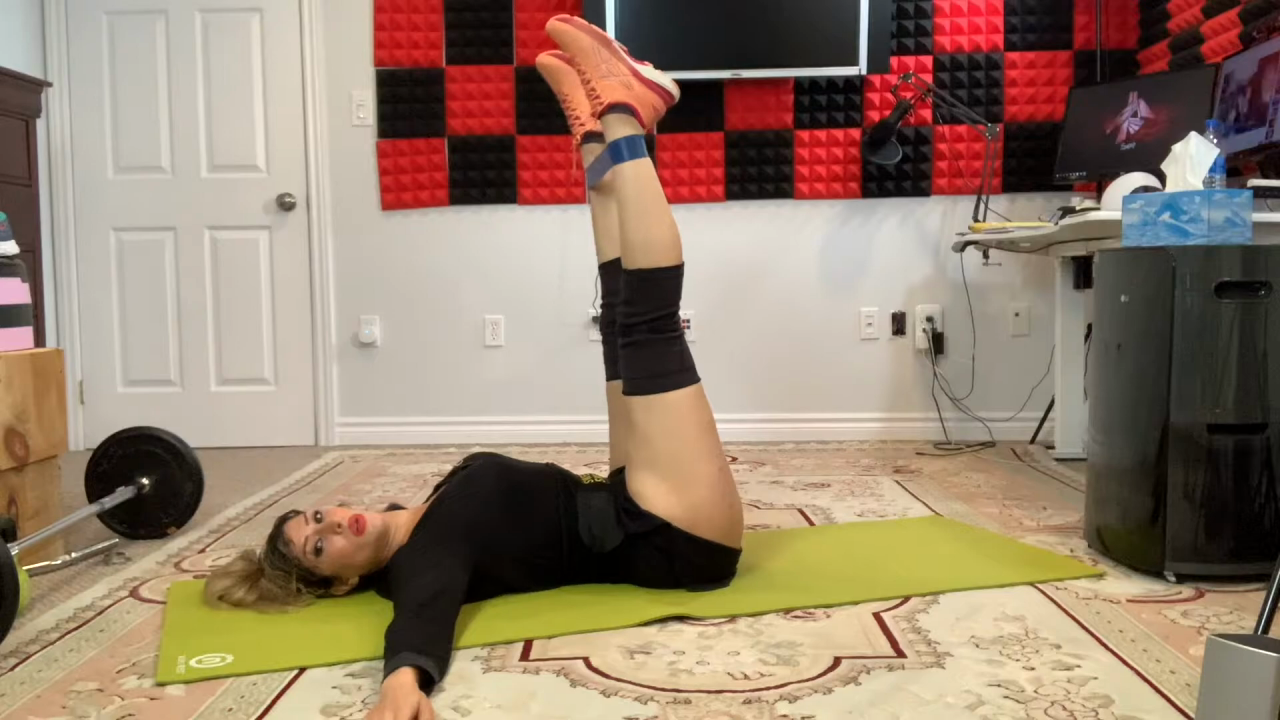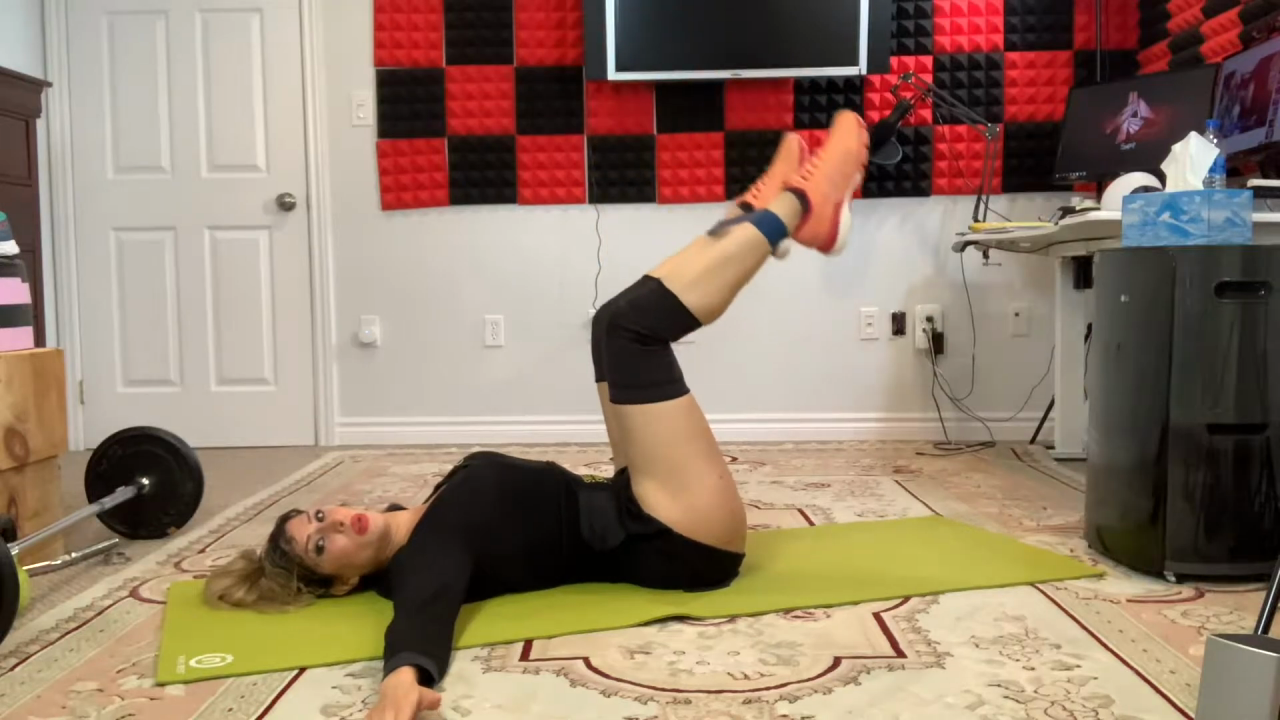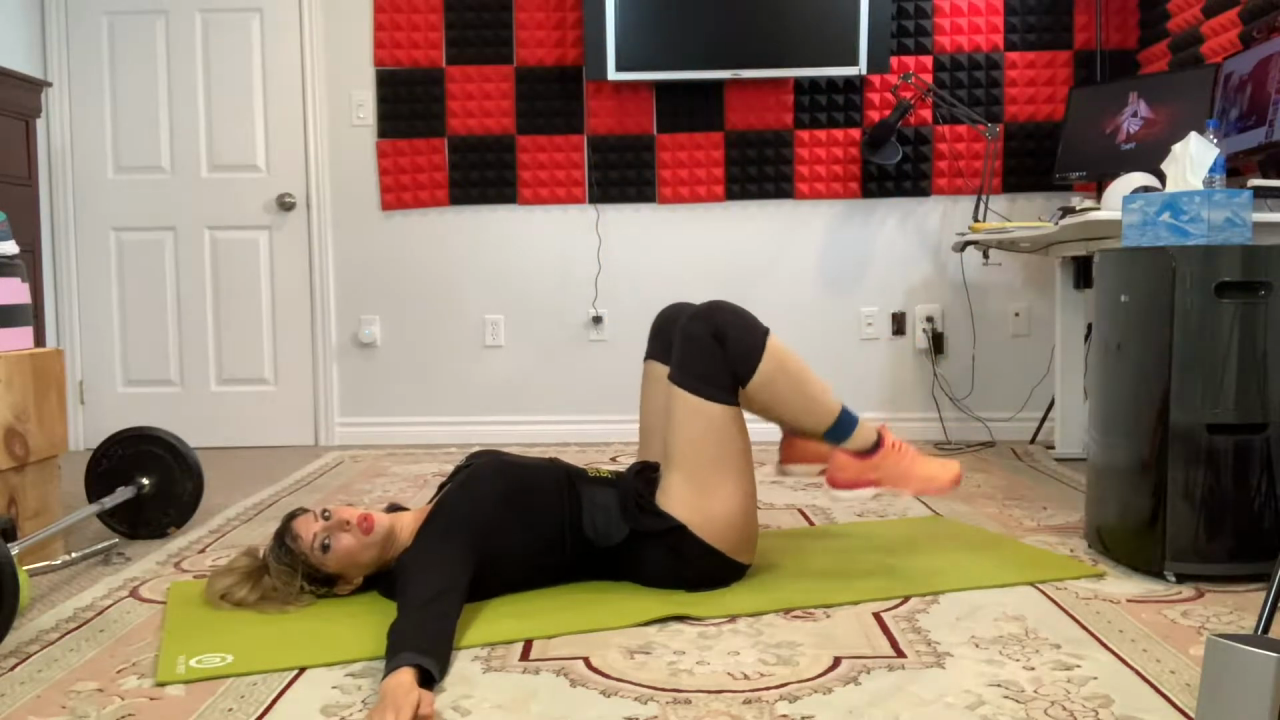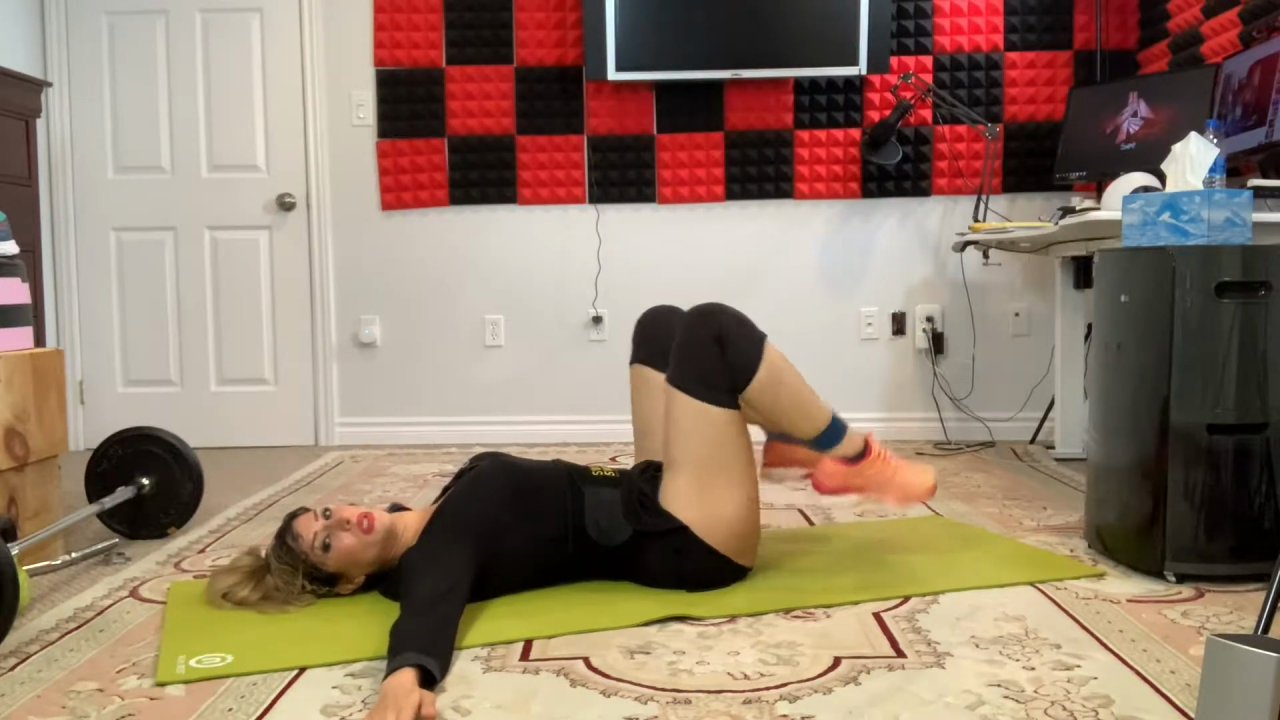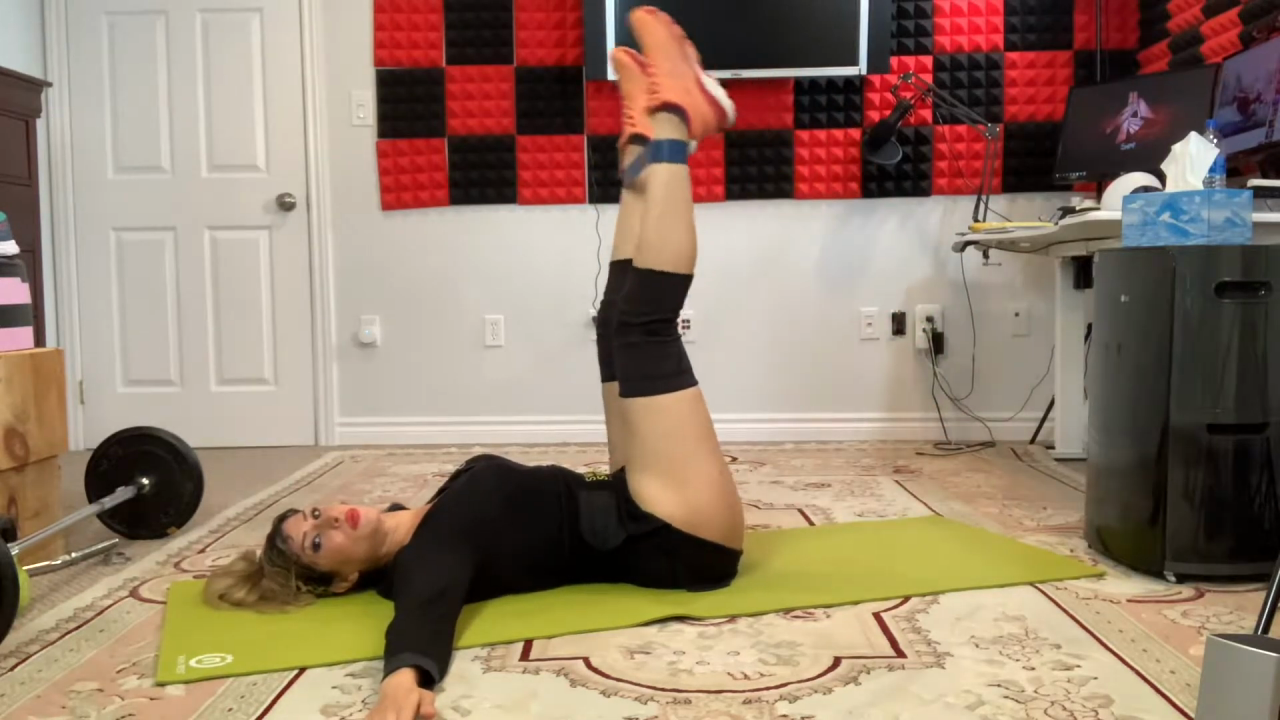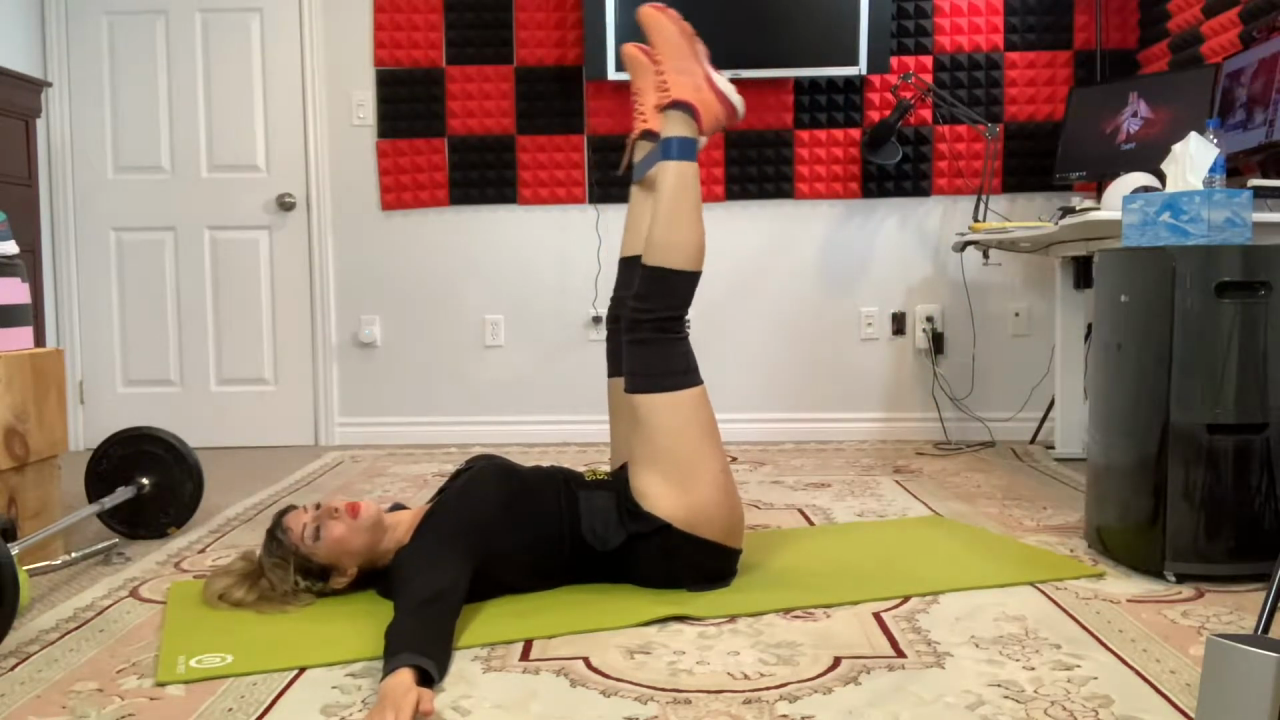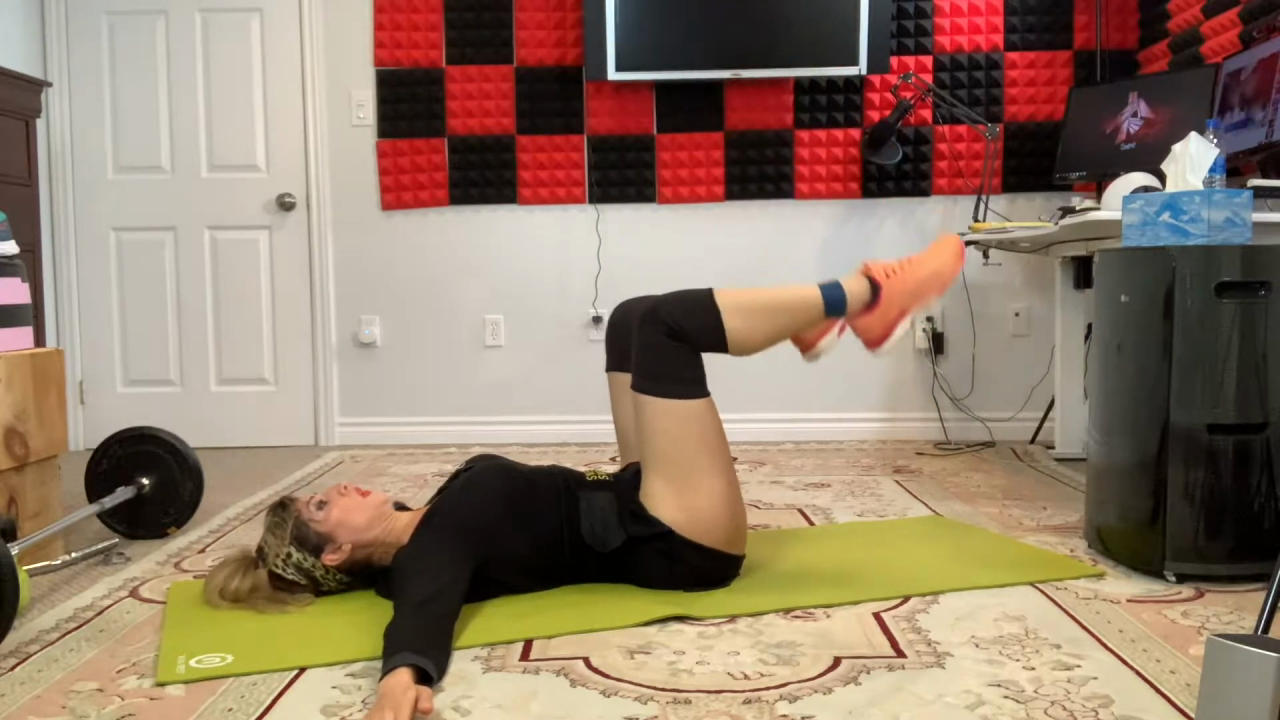
dt=0.7s
person 1, frame 1
left shoulder: (420, 520)
right shoulder: (417, 563)
right elbow: (424, 613)
left hip: (628, 516)
right hip: (679, 544)
right knee: (645, 322)
left ankle: (600, 133)
right ankle: (618, 116)
person 1, frame 2
left shoulder: (418, 522)
right shoulder: (415, 565)
right elbow: (424, 615)
left hip: (628, 517)
right hip: (680, 547)
left knee: (625, 329)
right knee: (627, 326)
left ankle: (769, 207)
right ankle: (794, 207)
person 1, frame 3
left shoulder: (427, 520)
right shoulder: (421, 563)
right elbow: (424, 615)
left hip: (643, 499)
right hip: (684, 544)
left knee: (683, 323)
right knee: (713, 331)
left ankle: (829, 445)
right ankle: (869, 456)
person 1, frame 4
left shoulder: (433, 520)
right shoulder: (425, 563)
right elbow: (427, 616)
left hip: (644, 498)
right hip: (685, 544)
left knee: (664, 325)
right knee: (711, 331)
left ankle: (814, 451)
right ankle: (857, 459)
person 1, frame 5
left shoulder: (420, 522)
right shoulder: (419, 562)
right elbow: (425, 610)
left hip: (633, 515)
right hip: (680, 544)
right knee: (640, 322)
right ankle: (668, 125)
person 1, frame 6
left shoulder: (419, 527)
right shoulder: (419, 564)
right elbow: (425, 612)
left hip: (627, 510)
right hip: (677, 542)
right knee: (651, 319)
left ankle: (658, 131)
right ankle: (680, 118)
person 1, frame 7
left shoulder: (418, 531)
right shoulder: (419, 563)
right elbow: (425, 614)
left hip: (635, 513)
right hip: (680, 541)
left knee: (638, 322)
right knee: (659, 324)
left ankle: (810, 315)
right ankle: (865, 298)
